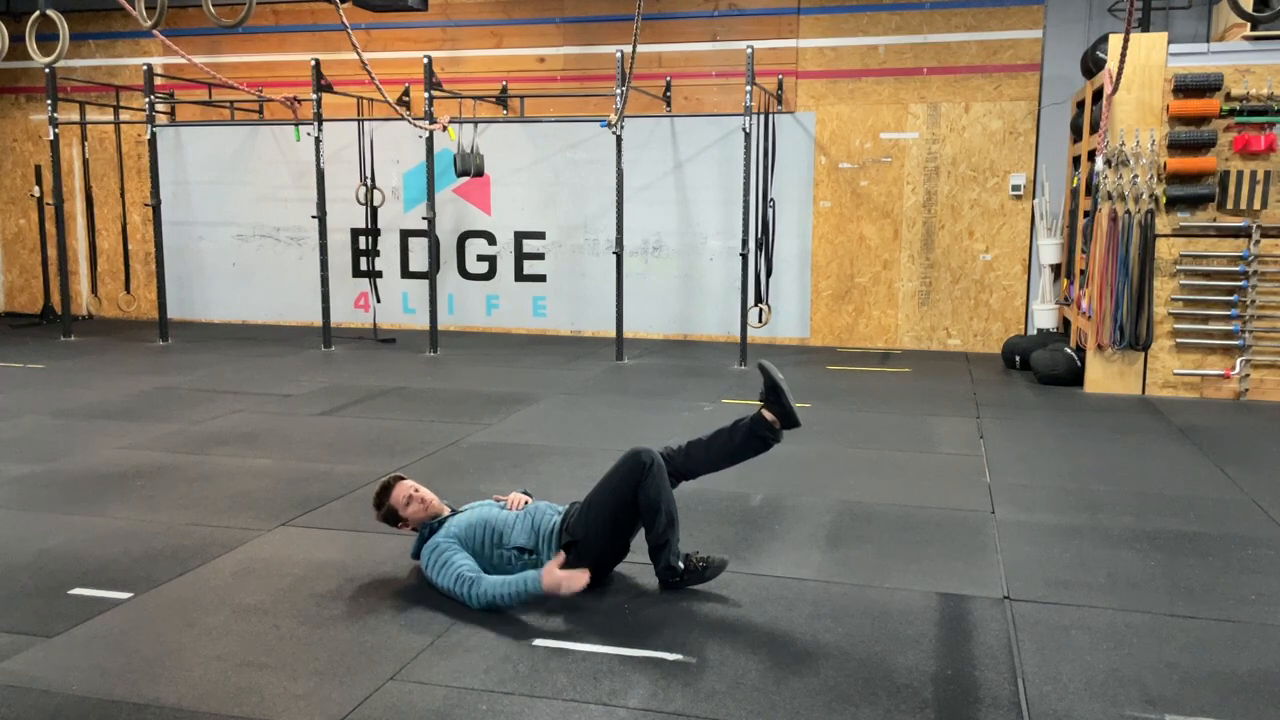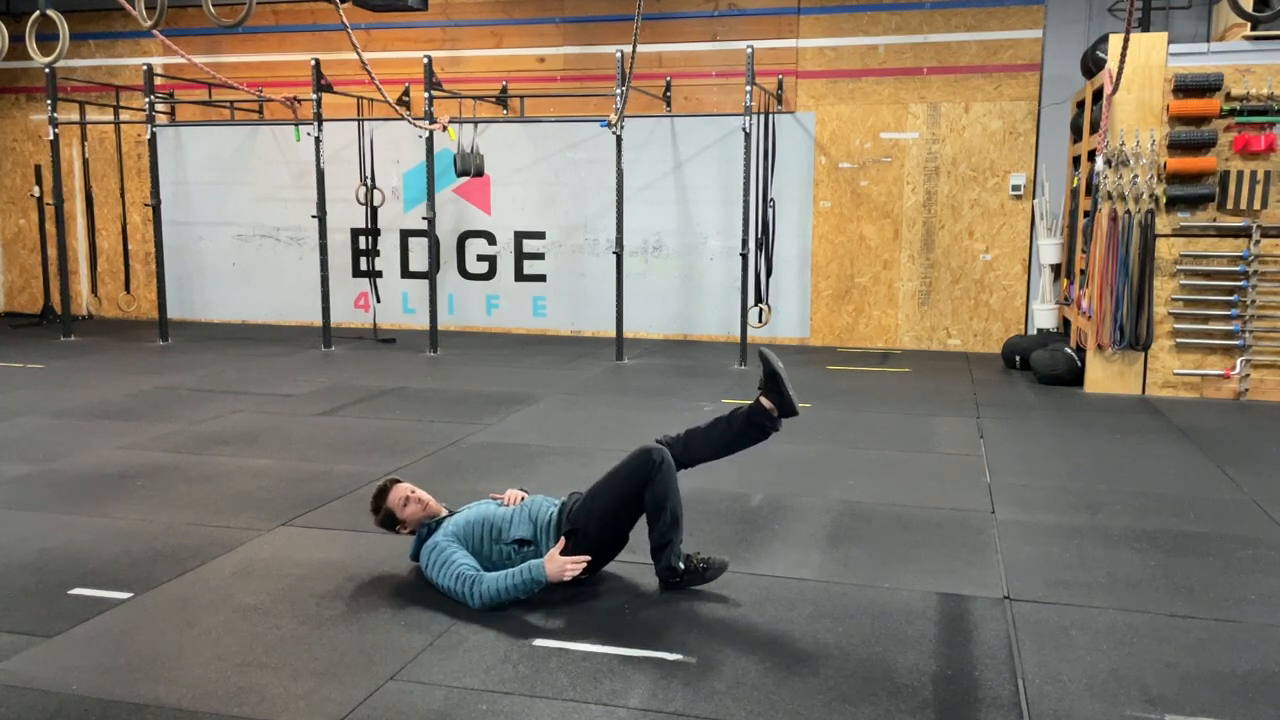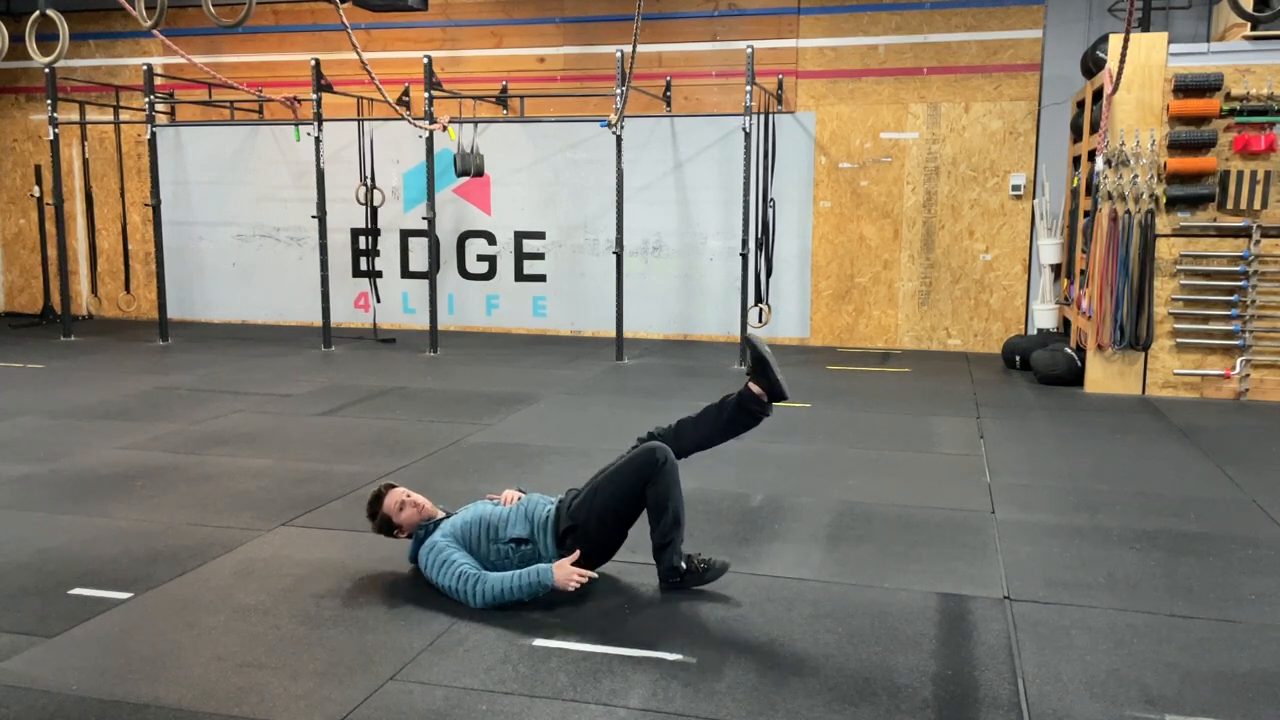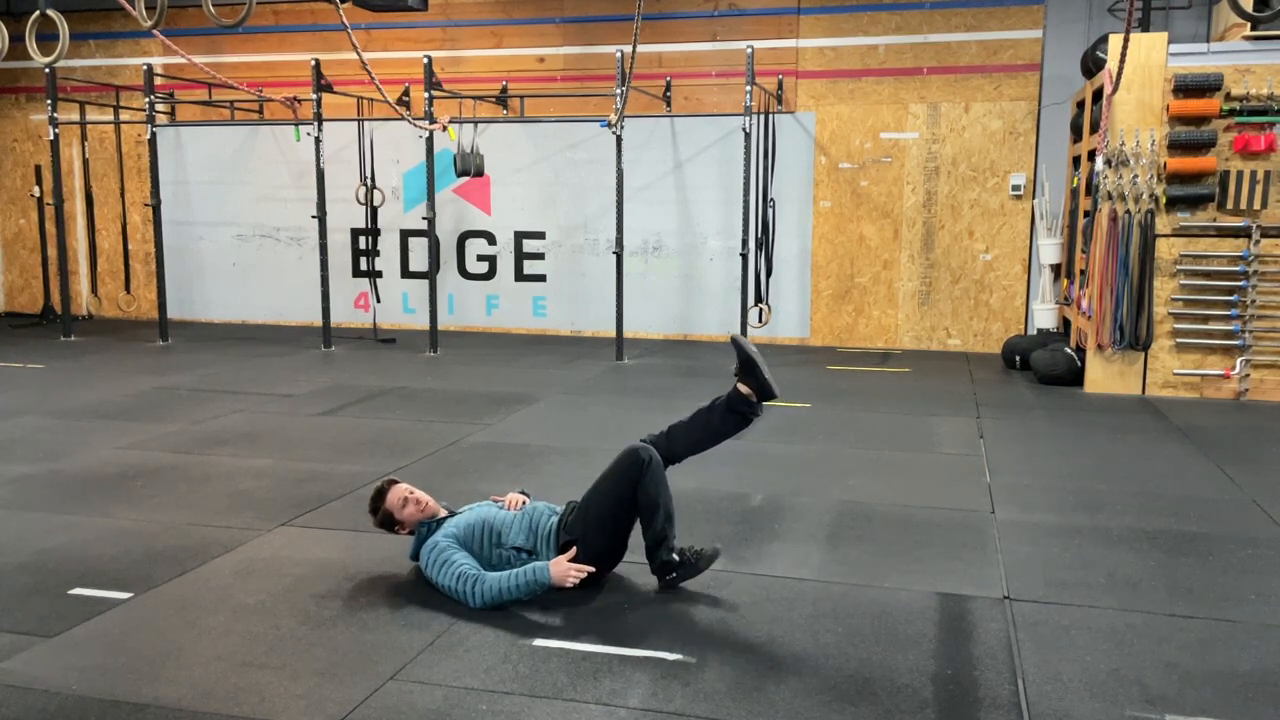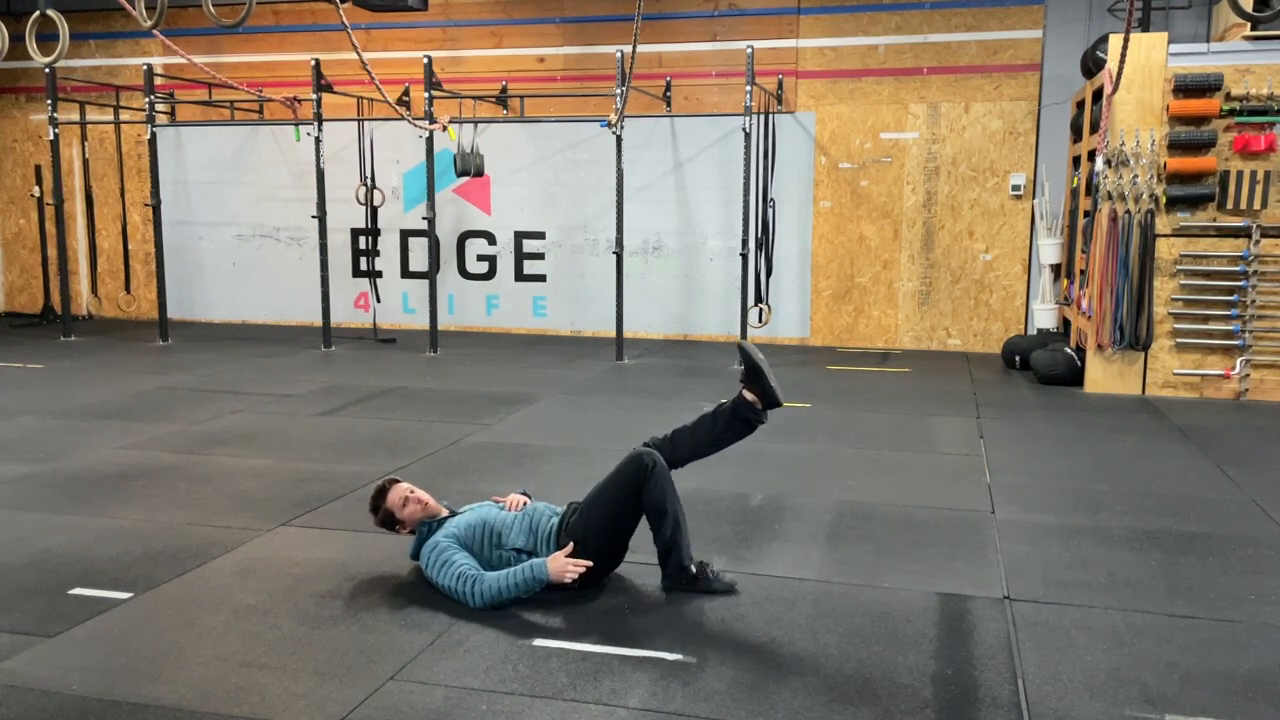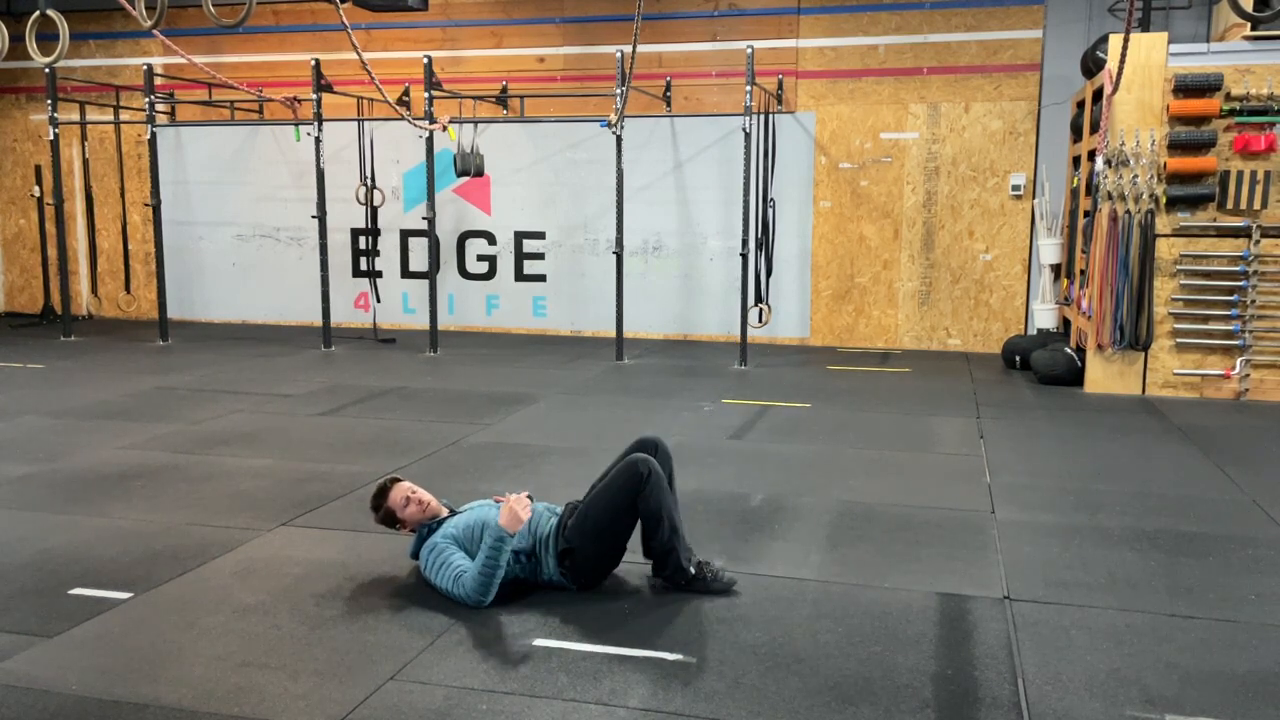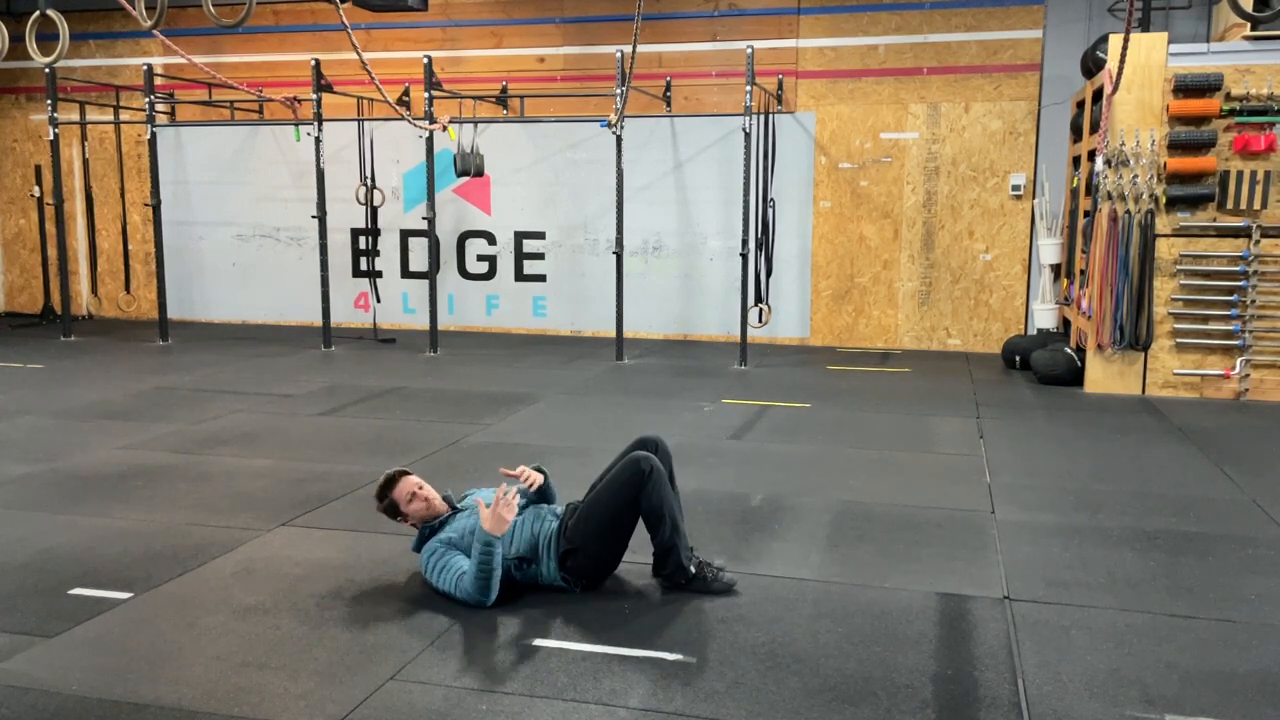
dt=0.7s
person 1, frame 1
left shoulder: (468, 511)
right shoulder: (438, 550)
right elbow: (476, 590)
left wrist: (520, 496)
right wrist: (539, 581)
left hip: (572, 524)
right hip: (577, 552)
left knee: (669, 461)
right knee: (642, 462)
left ankle: (769, 421)
right ankle: (673, 568)
person 1, frame 2
left shoulder: (463, 514)
right shoulder: (437, 549)
right elbow: (476, 590)
left wrist: (517, 493)
right wrist: (540, 570)
left hip: (571, 514)
right hip: (575, 542)
left knee: (667, 450)
right knee: (652, 460)
left ankle: (766, 409)
right ankle: (672, 568)
person 1, frame 3
left shoulder: (461, 517)
right shoulder: (434, 551)
right elbow: (478, 590)
left wrist: (513, 493)
right wrist: (546, 576)
left hip: (568, 512)
right hip: (572, 540)
left knee: (657, 444)
right knee: (655, 459)
left ankle: (756, 395)
right ankle: (674, 568)
person 1, frame 4
left shoulder: (465, 514)
right shoulder: (436, 550)
right elbow: (478, 590)
left wrist: (517, 495)
right wrist: (544, 573)
left hip: (569, 522)
right hip: (576, 551)
left knee: (653, 449)
right knee: (640, 459)
left ankle: (745, 396)
right ankle: (667, 564)
person 1, frame 5
left shoulder: (465, 514)
right shoulder: (437, 550)
right elbow: (478, 590)
left wrist: (519, 496)
right wrist: (543, 570)
left hip: (572, 523)
right hip: (578, 553)
left knee: (655, 452)
right knee: (645, 464)
left ankle: (750, 403)
right ankle: (680, 572)
person 1, frame 6
left shoulder: (463, 513)
right shoulder: (436, 550)
right elbow: (476, 592)
left wrist: (521, 501)
right wrist: (503, 531)
left hip: (567, 522)
right hip: (572, 557)
left knee: (651, 448)
right knee: (640, 468)
left ankle: (673, 551)
right ankle: (680, 571)
person 1, frame 7
left shoulder: (472, 497)
right shoulder: (435, 552)
left elbow: (542, 501)
right elbow: (480, 594)
left wrist: (538, 475)
right wrist: (490, 534)
left hip: (569, 523)
right hip: (574, 558)
left knee: (649, 447)
right knee: (643, 466)
left ankle: (678, 555)
right ankle: (681, 572)
